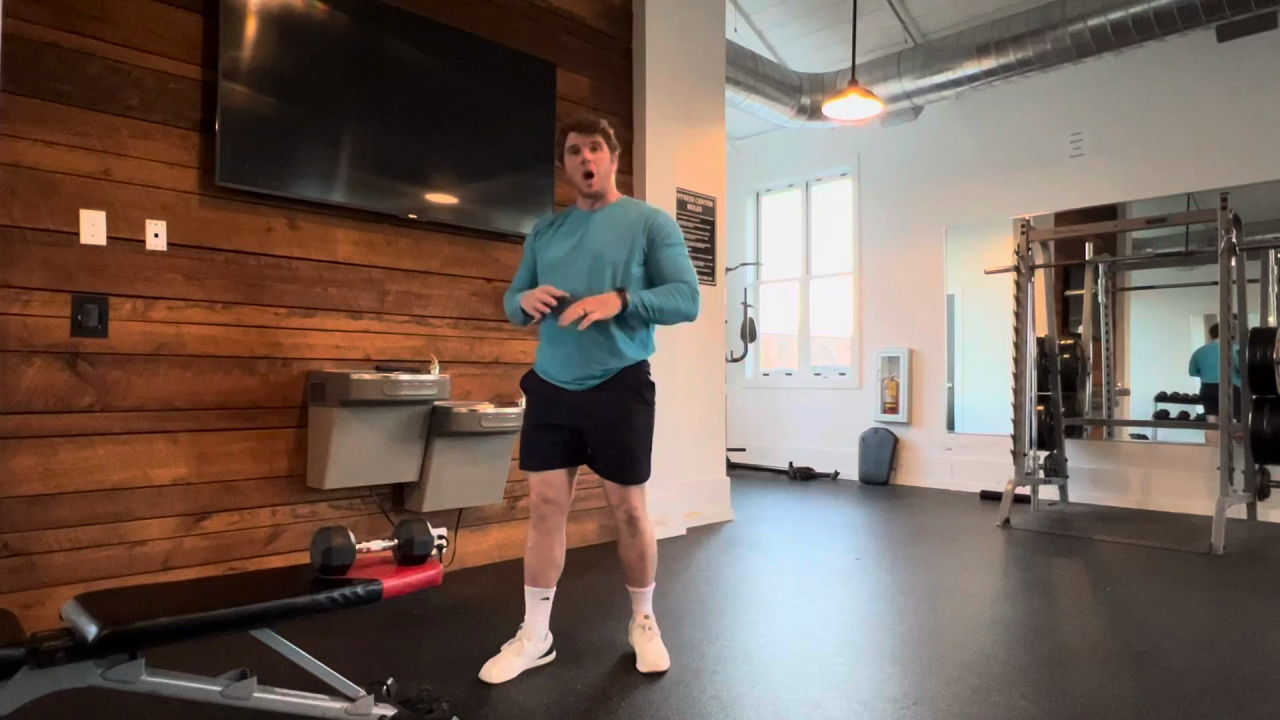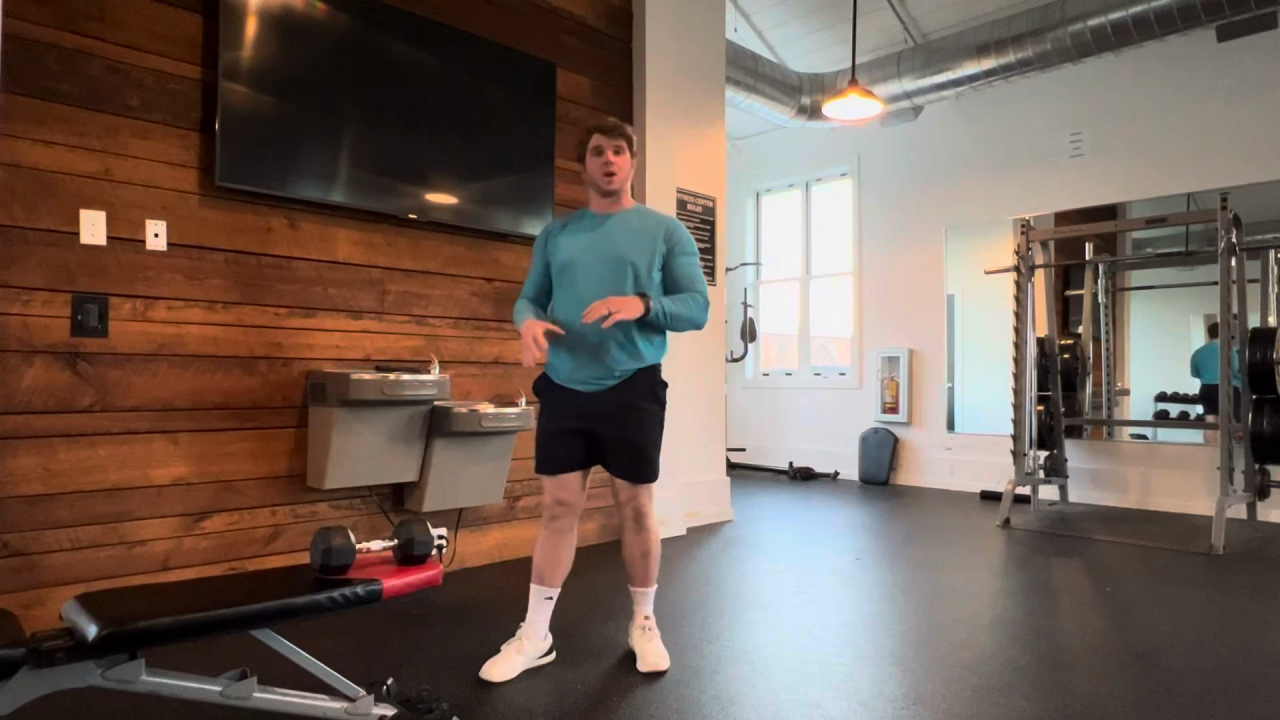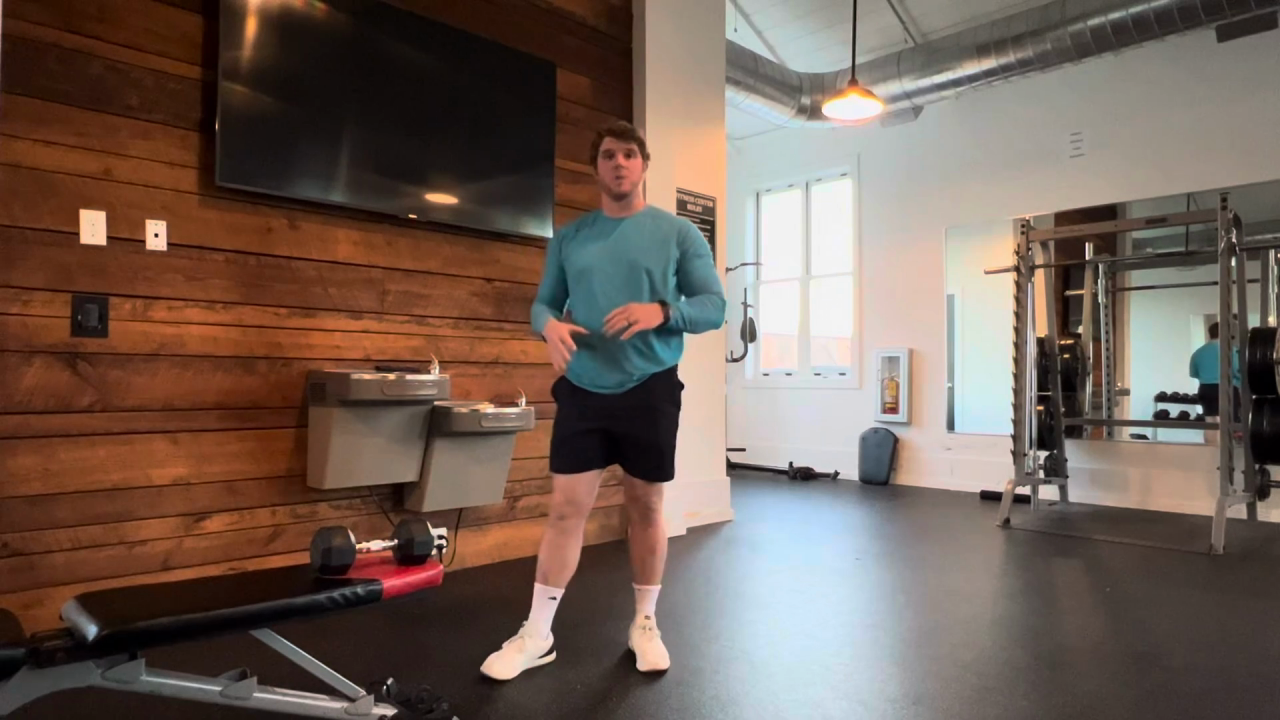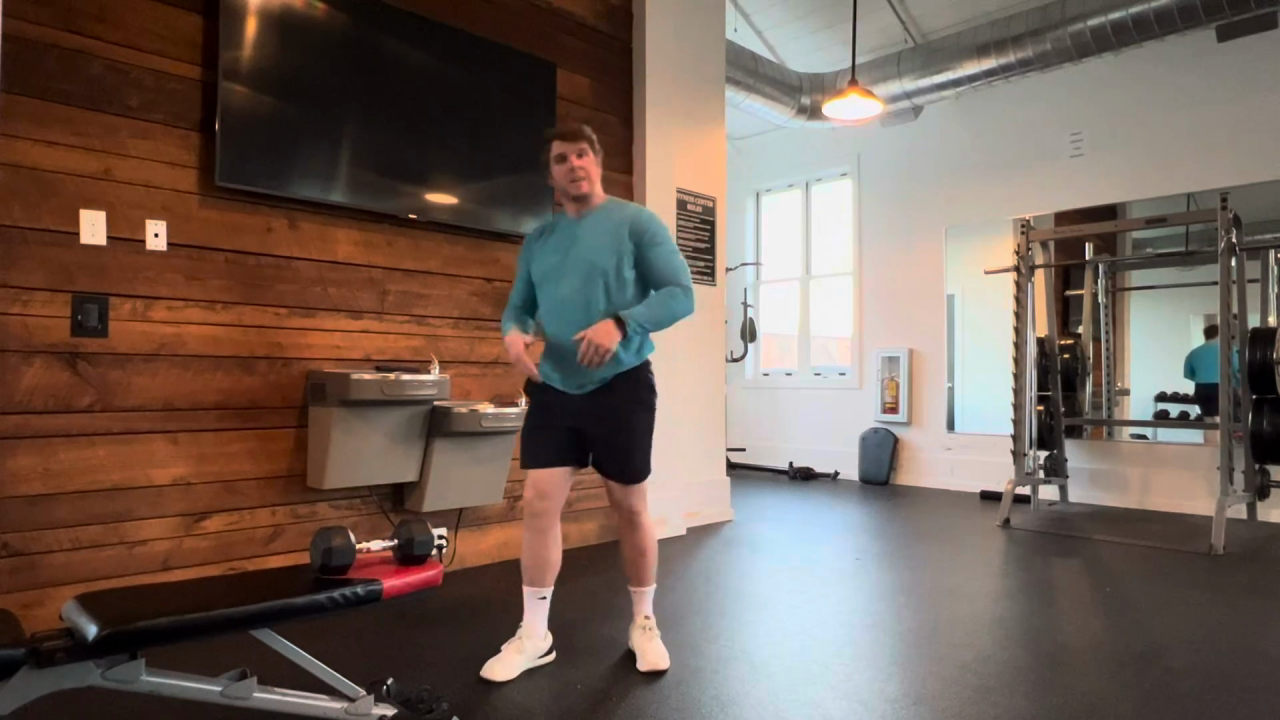
dt=0.5s
person 1, frame 1
left shoulder: (651, 223)
right shoulder: (544, 231)
left elbow: (686, 298)
right elbow: (513, 297)
left wrist: (618, 300)
right wrist: (524, 300)
left hip: (620, 385)
right hip: (551, 385)
left knee: (628, 509)
right knee: (544, 508)
left ankle: (643, 622)
right ankle: (535, 635)
person 1, frame 2
left shoulder: (665, 230)
right shoulder: (555, 234)
left elbow: (697, 308)
right elbow: (530, 297)
left wrist: (642, 304)
right wrist: (527, 321)
left hip: (634, 388)
right hip: (565, 389)
left knee: (636, 508)
right knee: (558, 509)
left ankle: (643, 624)
right ankle: (535, 635)
person 1, frame 3
left shoulder: (679, 233)
right shoulder: (569, 238)
left elbow: (714, 306)
right elbow: (544, 302)
left wrist: (662, 311)
right wrist: (550, 325)
left hip: (650, 389)
right hip: (582, 390)
left knee: (645, 507)
right knee: (566, 510)
left ankle: (644, 624)
right ankle: (537, 634)
person 1, frame 4
left shoulder: (637, 223)
right shoulder: (537, 241)
left elbow: (680, 295)
right elbow: (517, 307)
left wrist: (621, 324)
right wrist: (513, 334)
left hip: (621, 385)
right hip: (553, 390)
left knee: (630, 508)
right knee: (538, 504)
left ankle: (644, 623)
right ankle: (534, 635)
